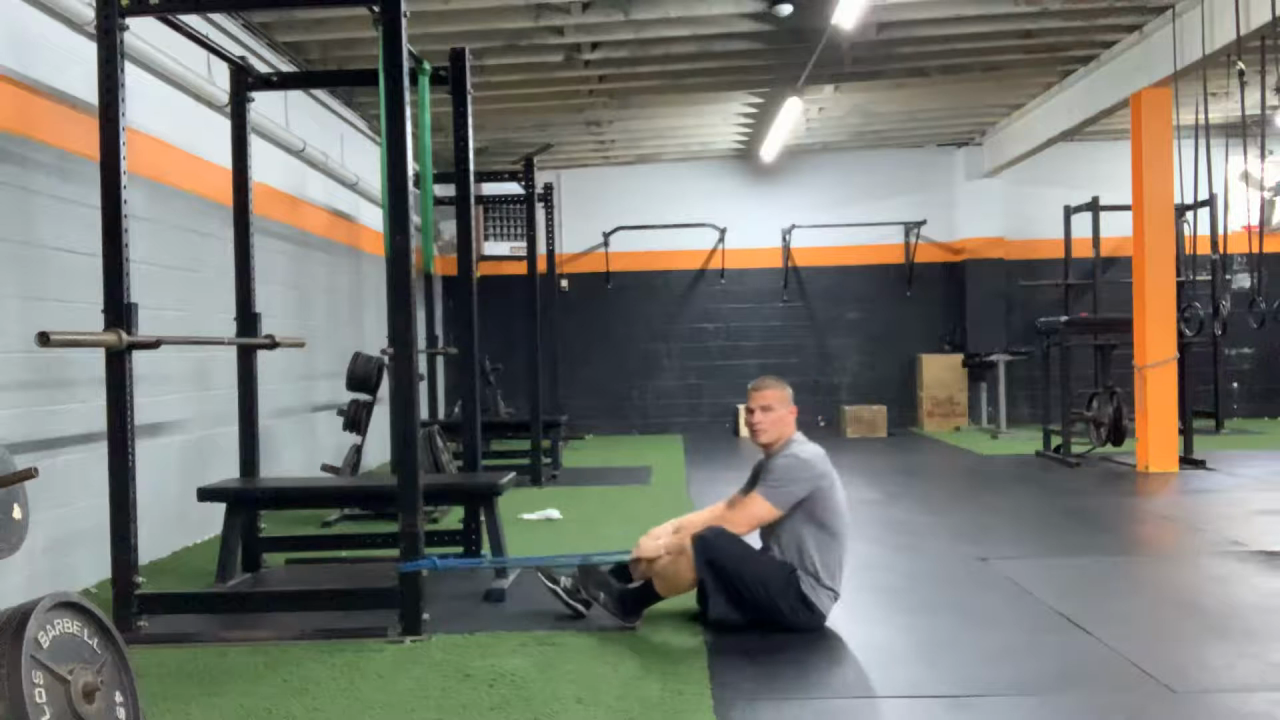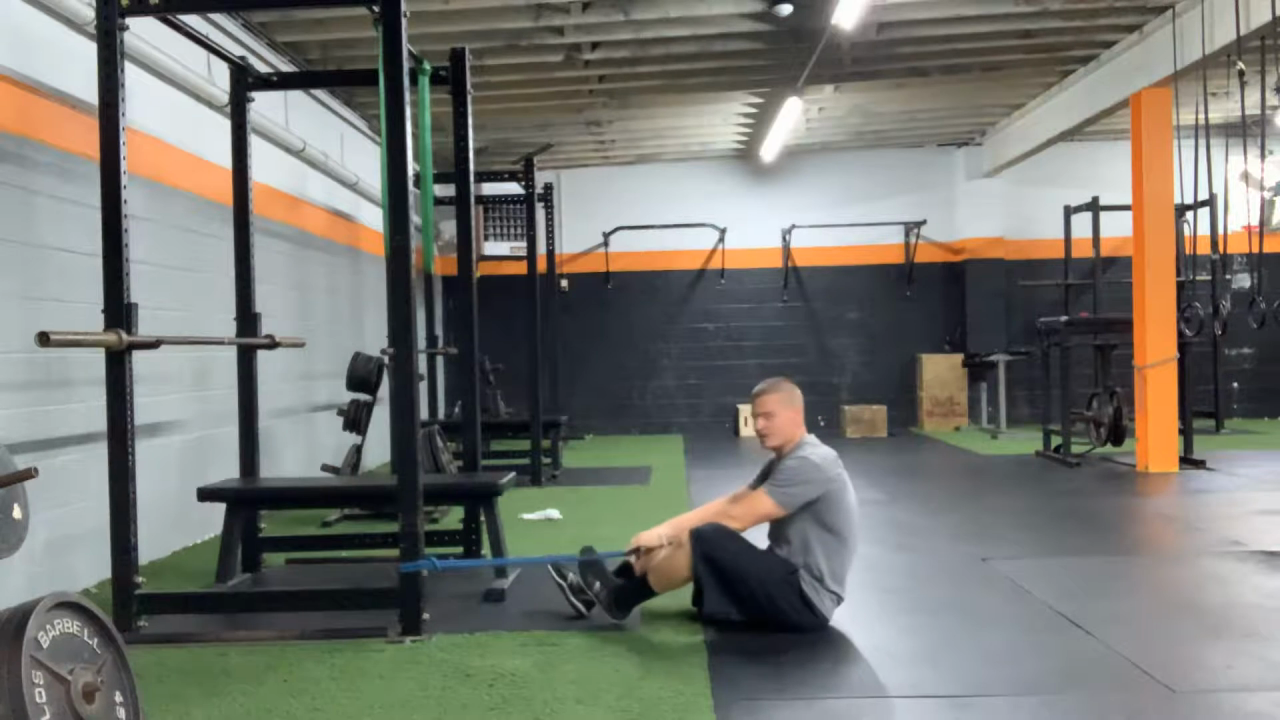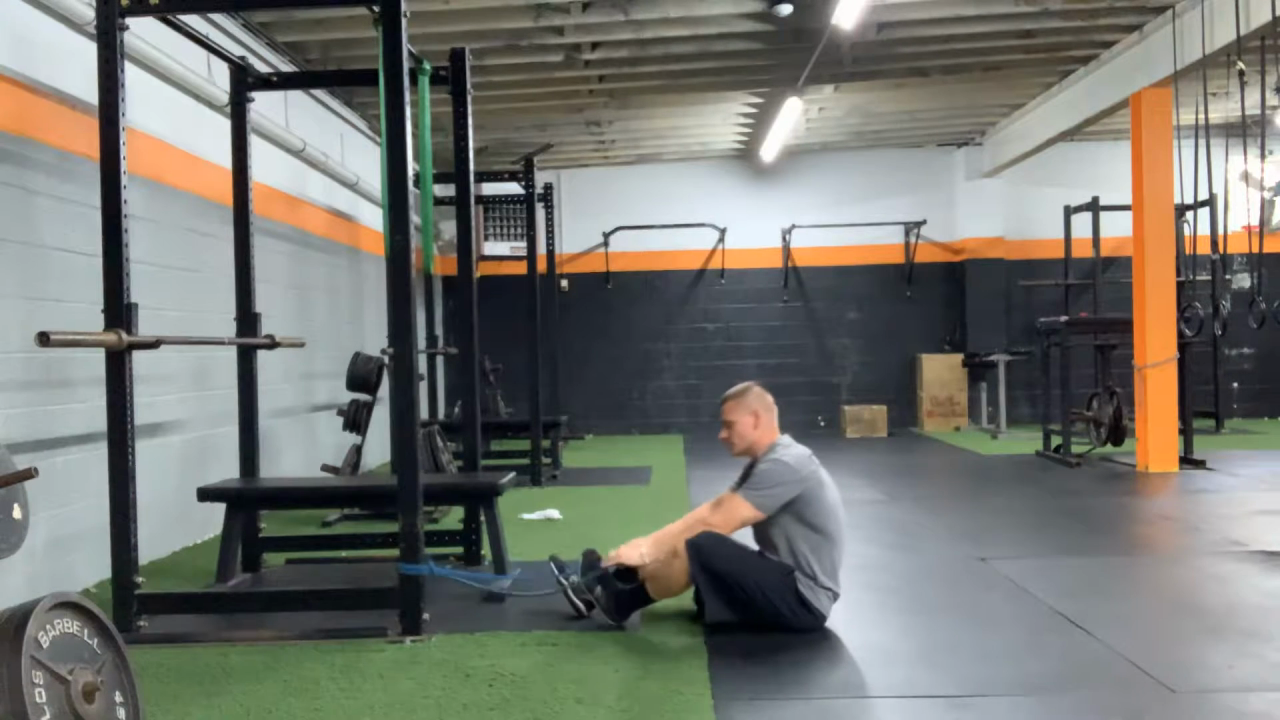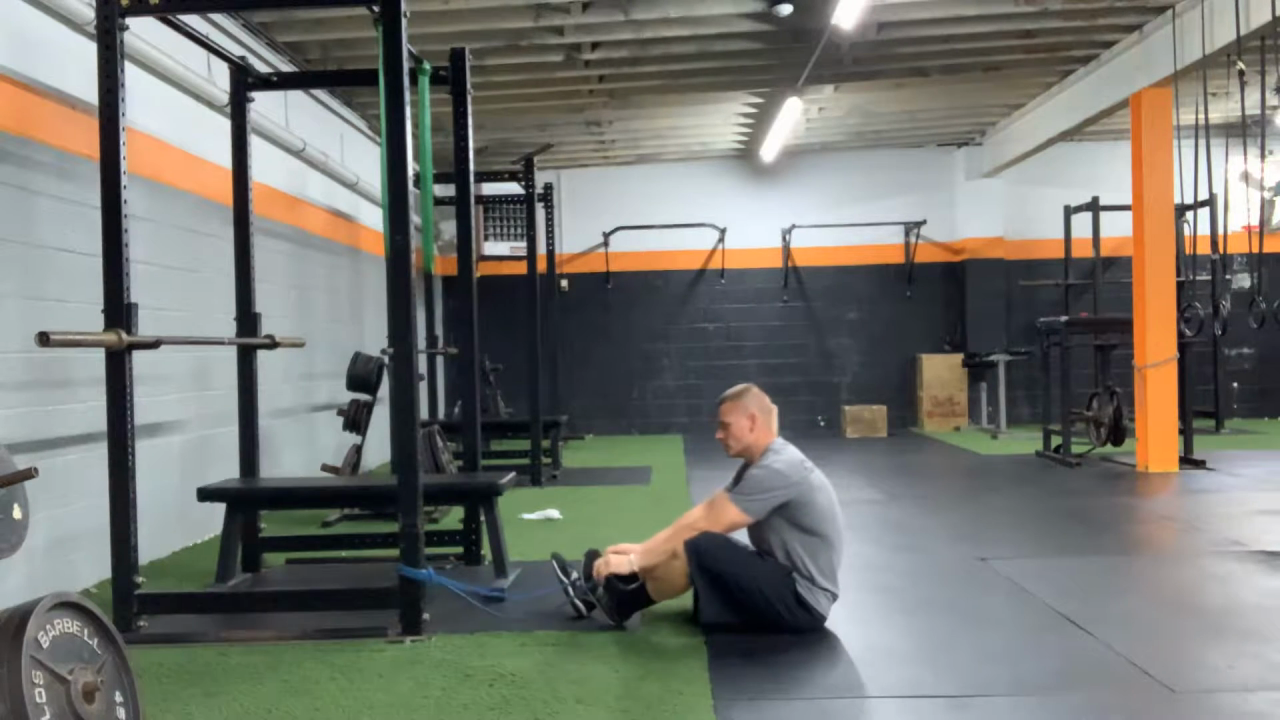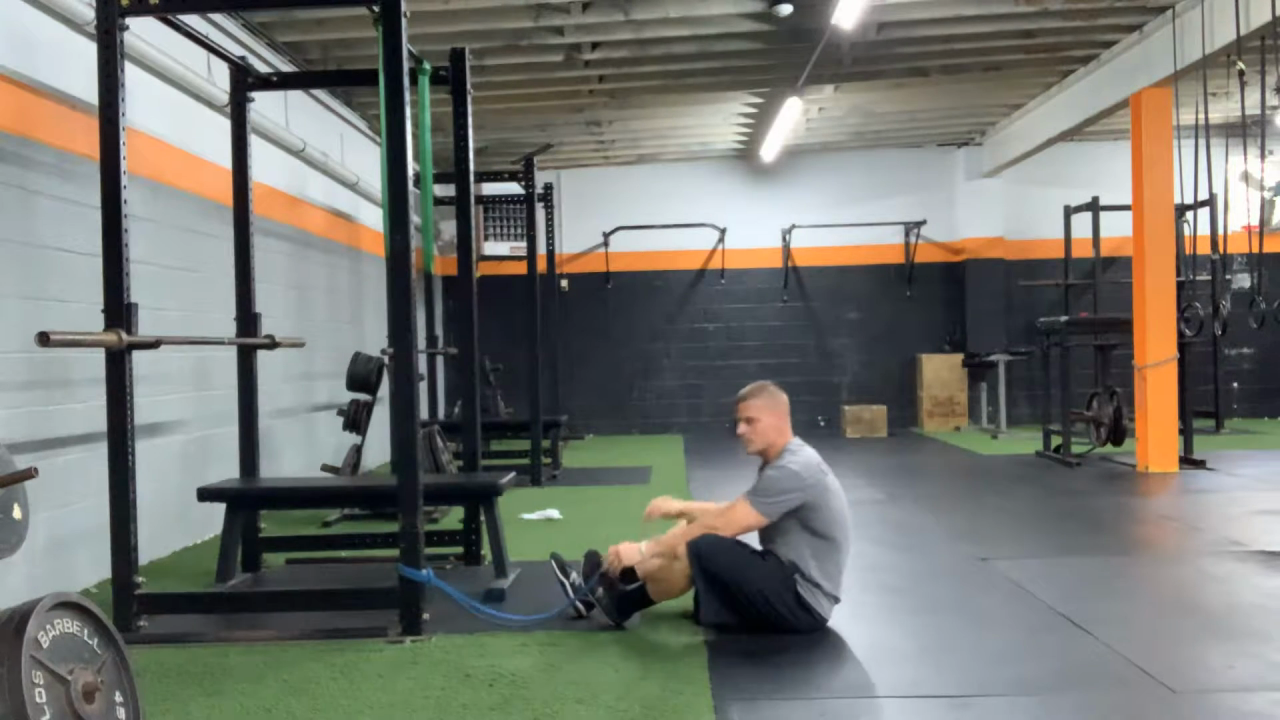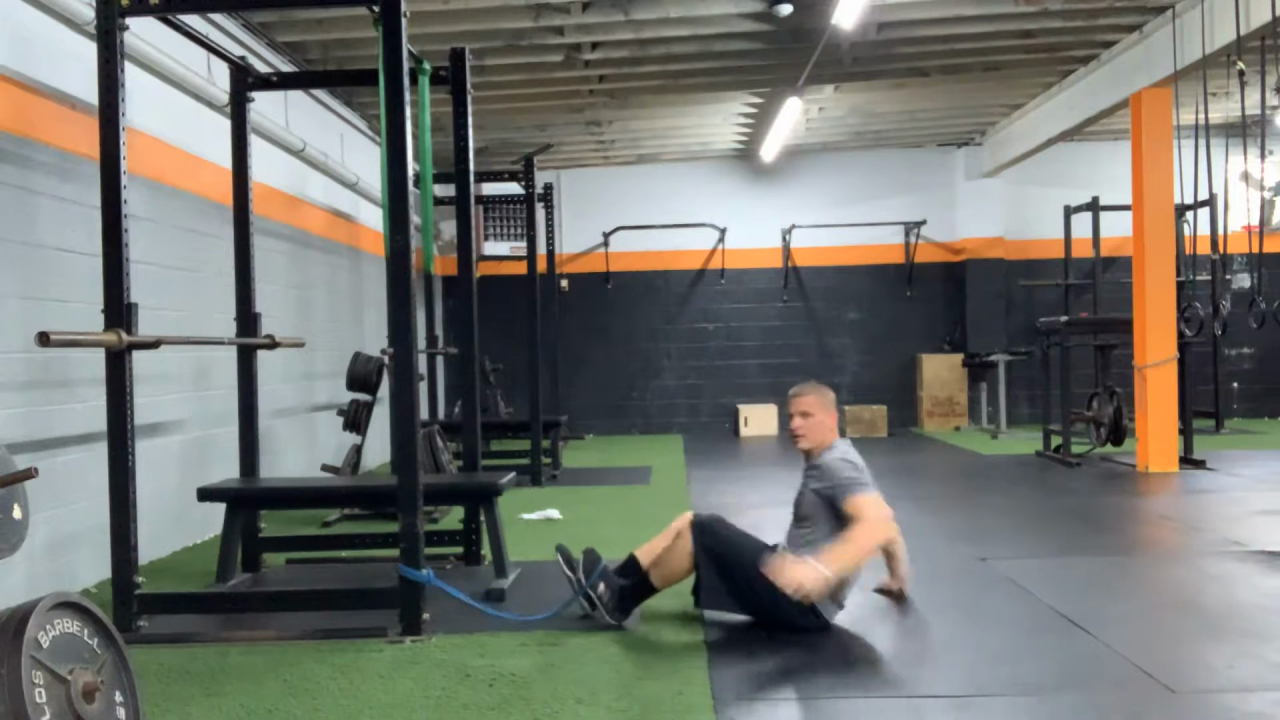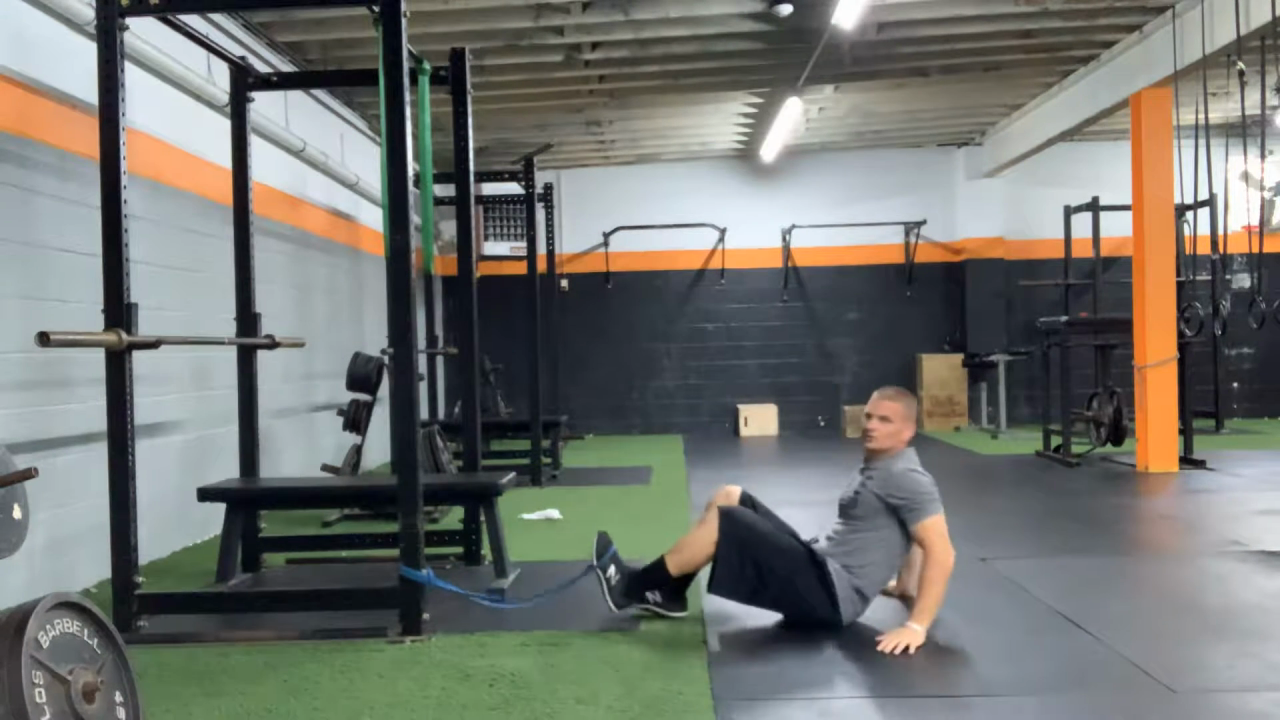
dt=0.5s
person 1, frame 1
left shoulder: (799, 461)
right shoulder: (772, 462)
left elbow: (736, 523)
right elbow: (726, 509)
left wrist: (665, 545)
right wrist: (669, 529)
left hip: (804, 599)
right hip: (782, 579)
left knee: (705, 544)
right knee: (679, 542)
left ankle: (627, 603)
right ankle: (584, 591)
person 1, frame 2
left shoulder: (810, 464)
right shoulder: (785, 461)
left elbow: (738, 517)
right elbow: (730, 503)
left wrist: (664, 535)
right wrist: (666, 529)
left hip: (806, 600)
right hip: (789, 579)
left knee: (703, 539)
right knee: (684, 540)
left ankle: (619, 599)
right ankle: (592, 591)
person 1, frame 3
left shoulder: (785, 465)
right shoulder: (767, 462)
left elbow: (716, 523)
right elbow: (712, 509)
left wrist: (644, 554)
right wrist: (650, 543)
left hip: (803, 601)
right hip: (785, 579)
left knee: (698, 547)
right knee: (682, 544)
left ankle: (619, 603)
right ankle: (598, 589)
person 1, frame 4
left shoulder: (777, 470)
right shoulder: (763, 462)
left elbow: (705, 526)
right elbow: (706, 511)
left wrist: (634, 561)
right wrist: (642, 549)
left hip: (802, 602)
right hip: (785, 579)
left knee: (696, 548)
right knee: (683, 543)
left ankle: (620, 604)
right ankle: (598, 587)
person 1, frame 5
left shoulder: (792, 471)
right shoulder: (784, 461)
left elbow: (721, 527)
right elbow: (735, 514)
left wrist: (644, 550)
right wrist: (684, 508)
left hip: (801, 603)
right hip: (786, 579)
left knee: (696, 550)
right knee: (686, 538)
left ankle: (620, 604)
right ankle: (599, 588)
person 1, frame 6
left shoulder: (837, 466)
right shoulder: (825, 463)
left elbow: (880, 526)
left wrist: (818, 569)
right wrist: (898, 579)
left hip: (803, 602)
right hip: (798, 580)
left knee: (702, 530)
right knee: (690, 524)
left ankle: (621, 601)
right ankle: (616, 585)
person 1, frame 7
left shoulder: (906, 477)
right shoulder: (877, 466)
left elbow: (941, 552)
right elbow: (904, 538)
left wrist: (916, 625)
right wrist: (904, 584)
left hip: (829, 596)
right hip: (818, 565)
left knee: (724, 520)
right knee: (728, 497)
left ankle: (632, 587)
right ankle: (670, 594)
